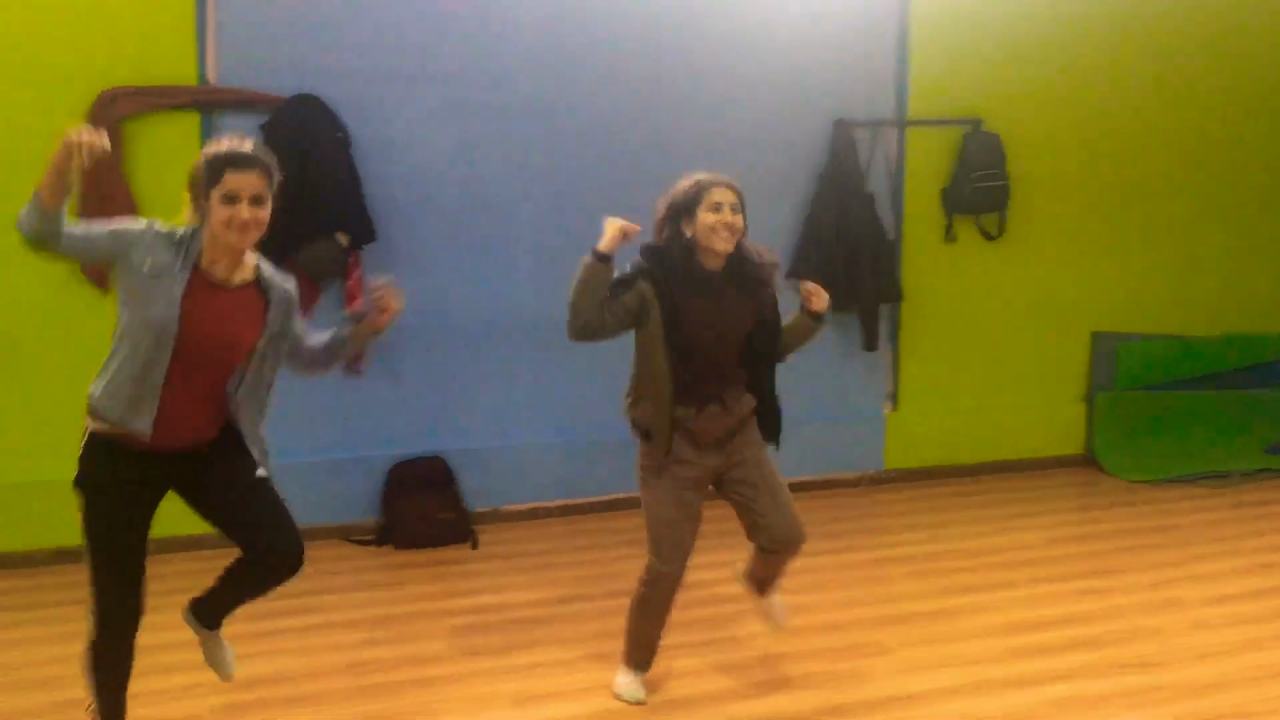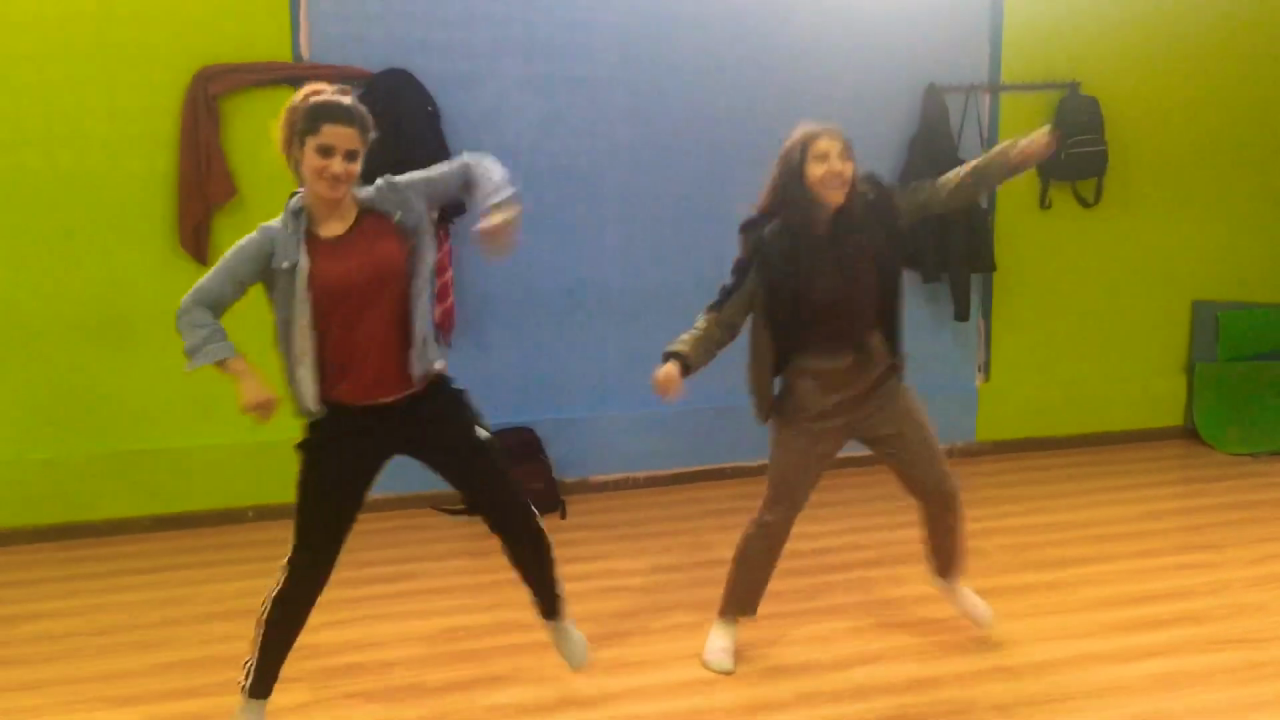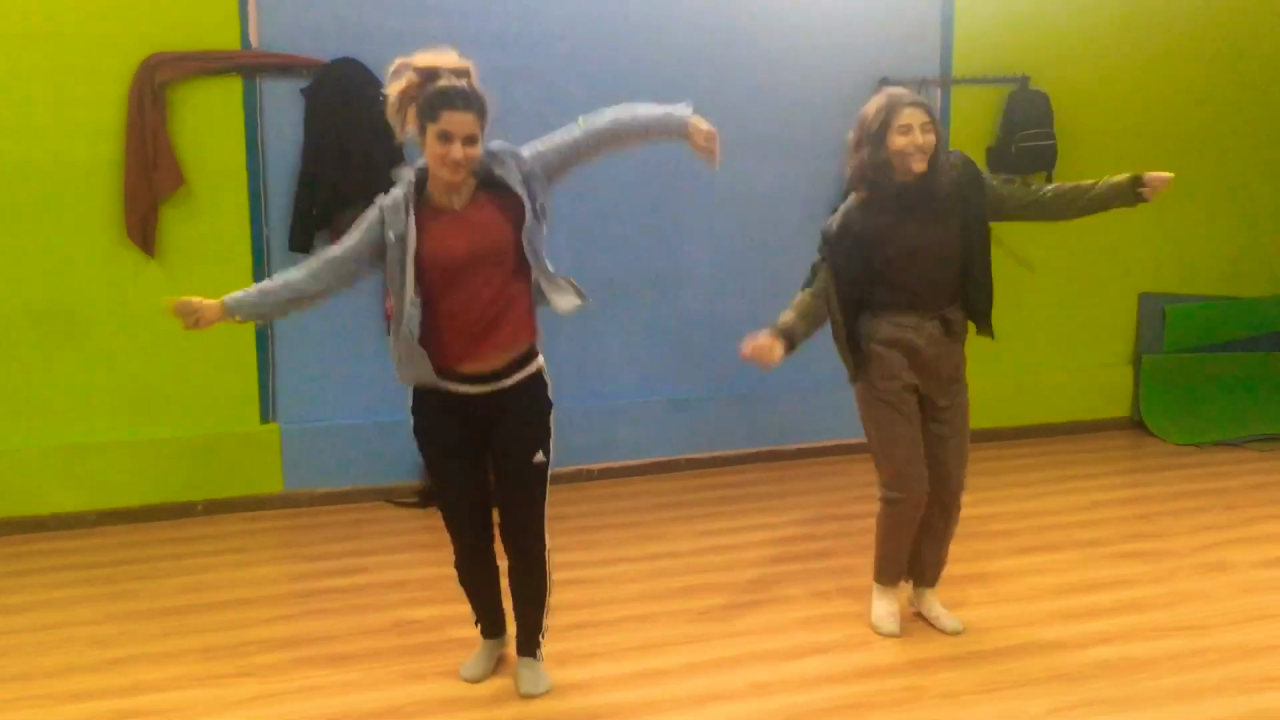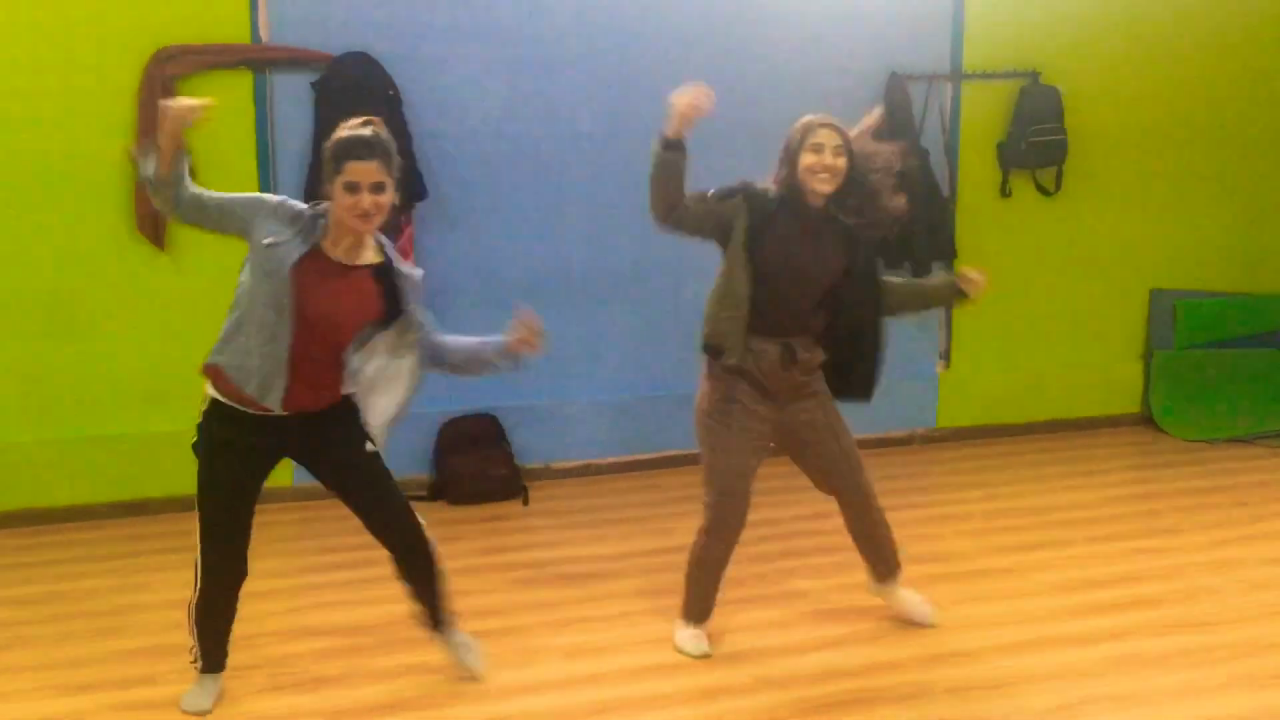
dt=0.7s
person 1, frame 1
left shoulder: (274, 295)
right shoulder: (150, 253)
left elbow: (312, 354)
right elbow: (44, 234)
left wrist: (368, 326)
right wrist: (63, 170)
left hip: (209, 447)
right hip: (122, 450)
left knee: (281, 553)
right knee: (116, 611)
left ankle: (206, 615)
person 1, frame 2
left shoulder: (395, 204)
right shoulder: (275, 241)
left elbow: (475, 167)
right elbow: (195, 311)
left wrist: (498, 209)
right wrist: (241, 373)
left hip: (424, 397)
right hip: (343, 420)
left knee: (511, 509)
right knee: (308, 568)
left ankle: (555, 616)
person 1, frame 3
left shoulder: (515, 173)
right shoulder: (395, 212)
left elbow: (596, 129)
right elbow: (325, 274)
left wrist: (678, 120)
right wrist: (226, 307)
left hip: (517, 390)
right hip: (443, 397)
left knee: (523, 533)
right knee: (466, 534)
left ankle: (529, 650)
right ankle: (490, 635)
person 1, frame 4
left shoulder: (395, 280)
right shoulder: (280, 222)
left elbow: (433, 350)
right elbow: (178, 201)
left wrist: (507, 347)
right wrist: (170, 142)
left hip: (326, 416)
right hip: (237, 415)
left knee: (403, 530)
right knee: (222, 563)
left ankle: (443, 625)
right ankle: (210, 668)
person 2, frame 1
left shoulder: (752, 279)
right shoulder: (655, 283)
right elbow: (582, 325)
left wrist: (810, 317)
right wrist: (602, 254)
left hip: (736, 426)
right hip: (672, 435)
left knee: (785, 535)
right knee: (668, 563)
left ankle: (761, 584)
right ankle: (634, 663)
person 2, frame 2
left shoulder: (874, 208)
right shoulder: (773, 242)
left elbow: (953, 191)
right elbow: (722, 316)
left wrist: (1018, 153)
right wrist: (679, 359)
left hip: (877, 377)
right hip: (813, 391)
left knee: (939, 488)
right knee: (776, 516)
left ankle: (951, 579)
right ankle: (729, 623)
person 2, frame 3
left shoulder: (961, 190)
right shoulder: (859, 214)
left elbow: (1042, 202)
right elbow: (820, 292)
left wrist: (1131, 187)
right wrist: (782, 336)
left hip: (947, 352)
right hip: (887, 356)
left knee: (949, 484)
right knee: (907, 486)
left ankle: (923, 591)
right ankle: (886, 587)
person 2, frame 4
left shoulder: (848, 230)
right shoulder: (753, 211)
left elbow: (876, 297)
right elbow: (671, 212)
left wrist: (951, 286)
right wrist: (674, 137)
left hip: (804, 380)
right hip: (738, 380)
left knee: (855, 490)
right knee: (726, 512)
left ankle: (889, 584)
right ankle: (692, 618)
